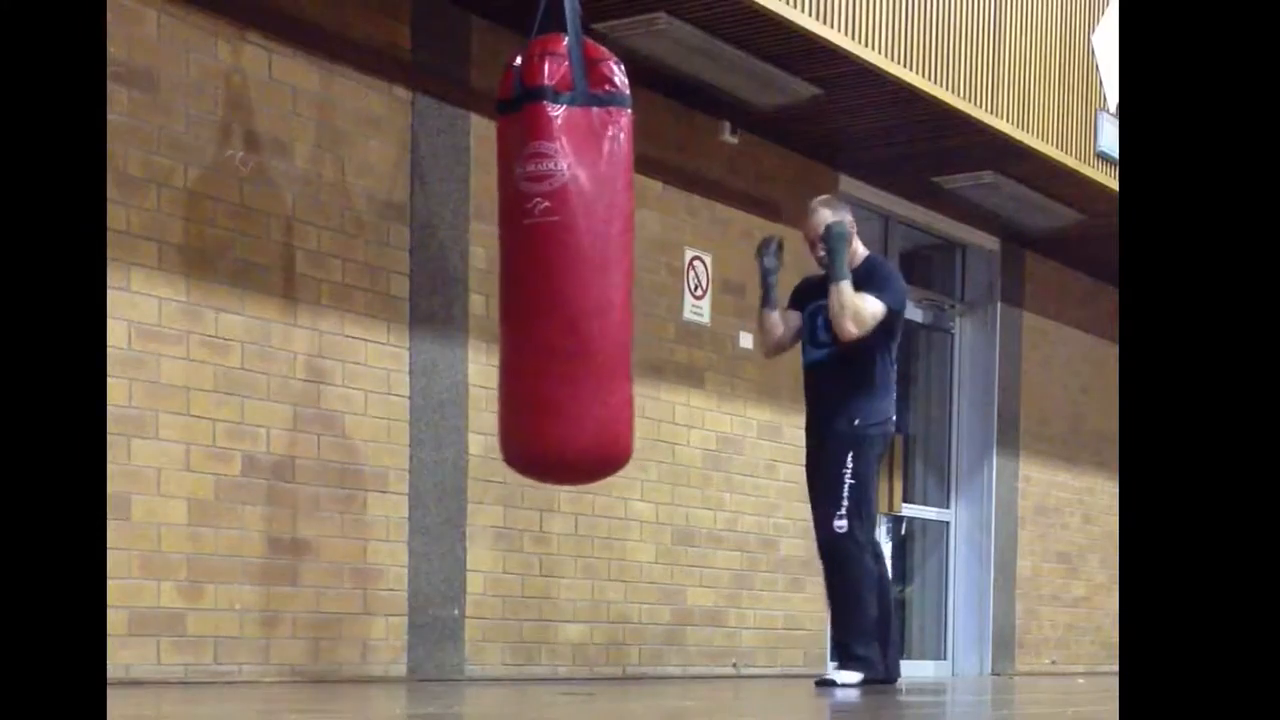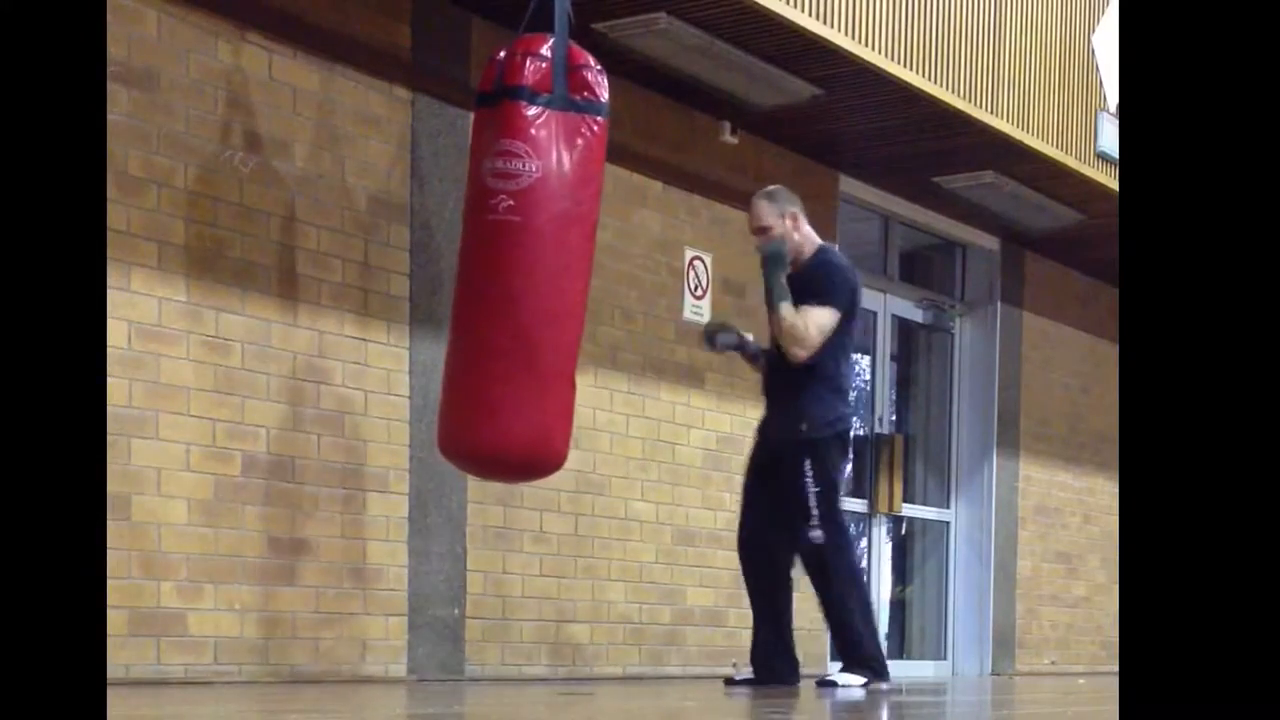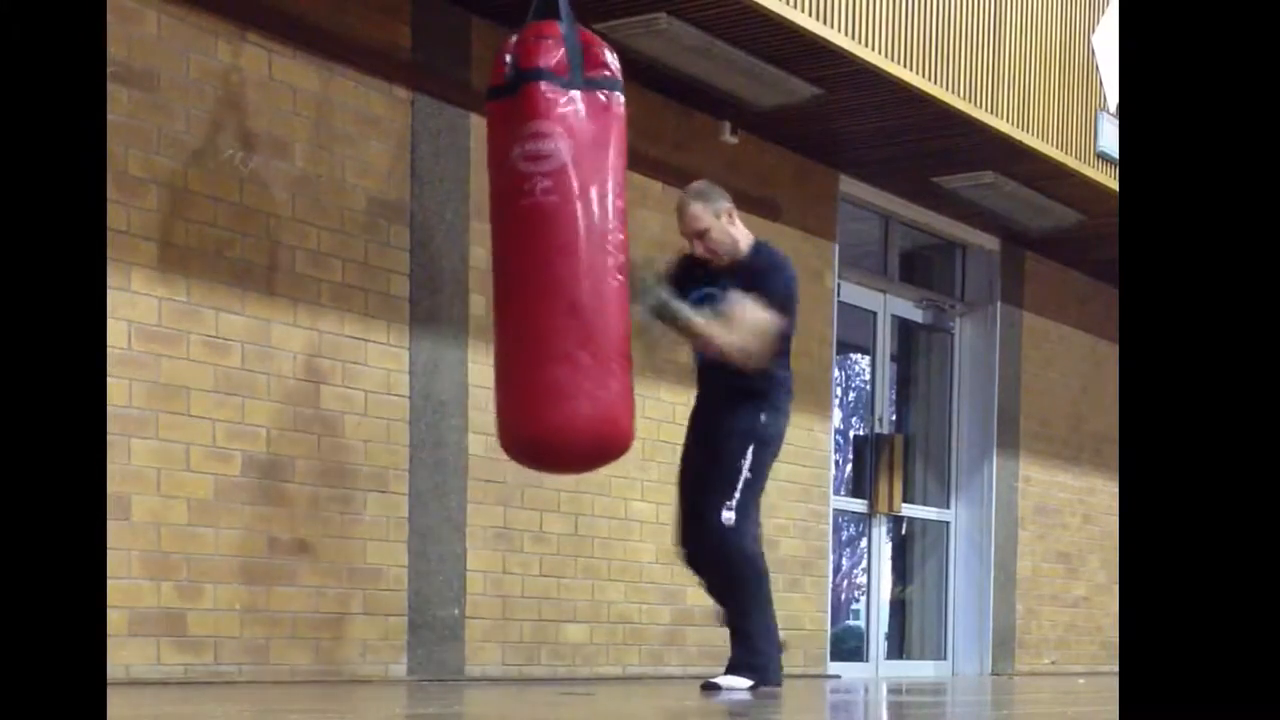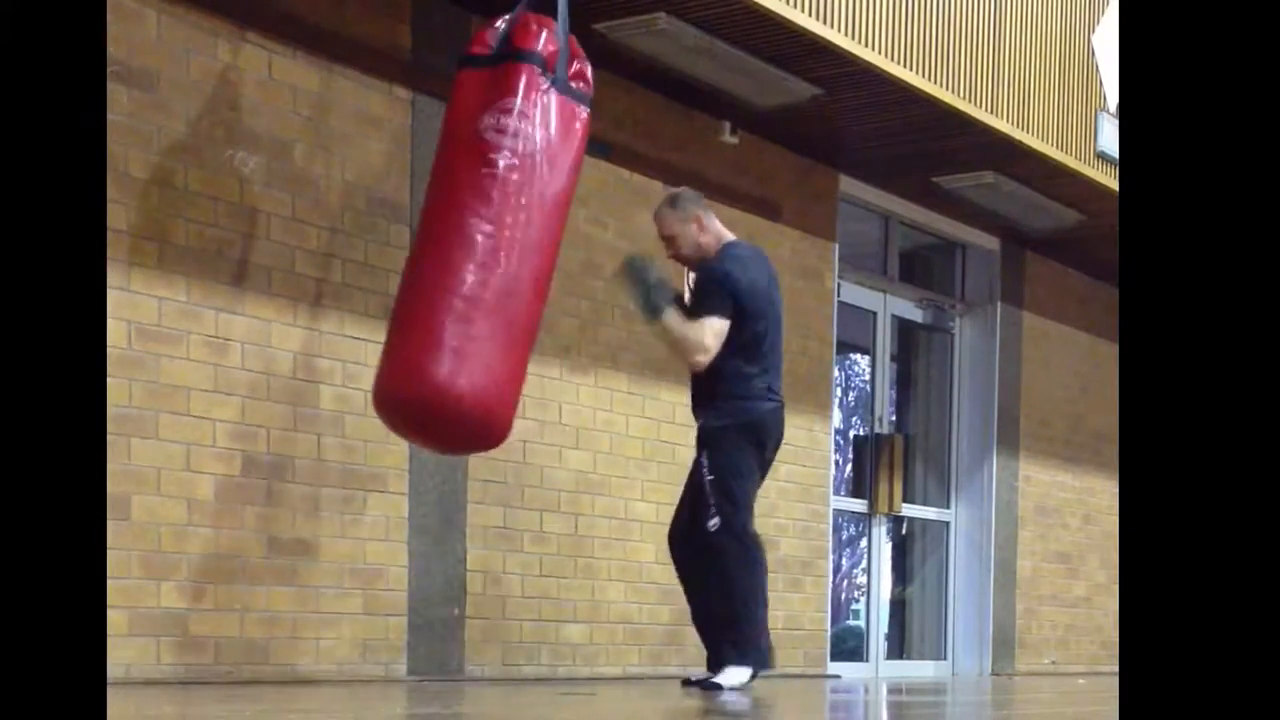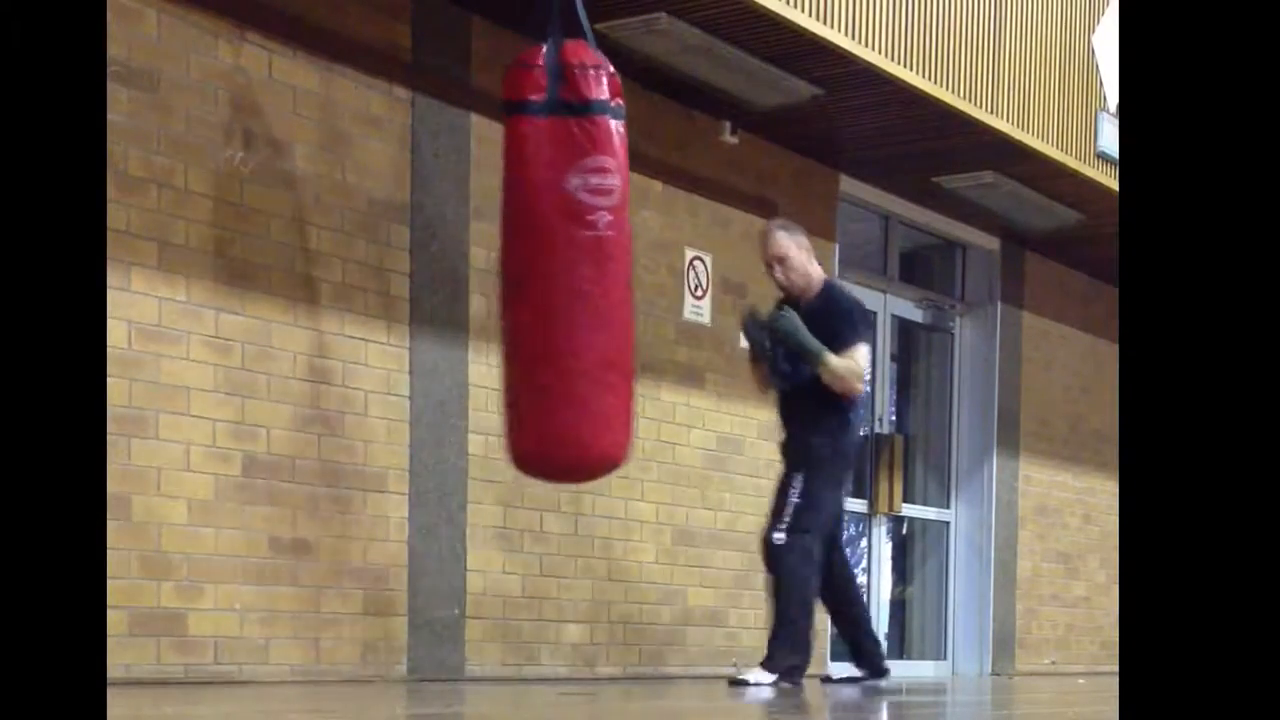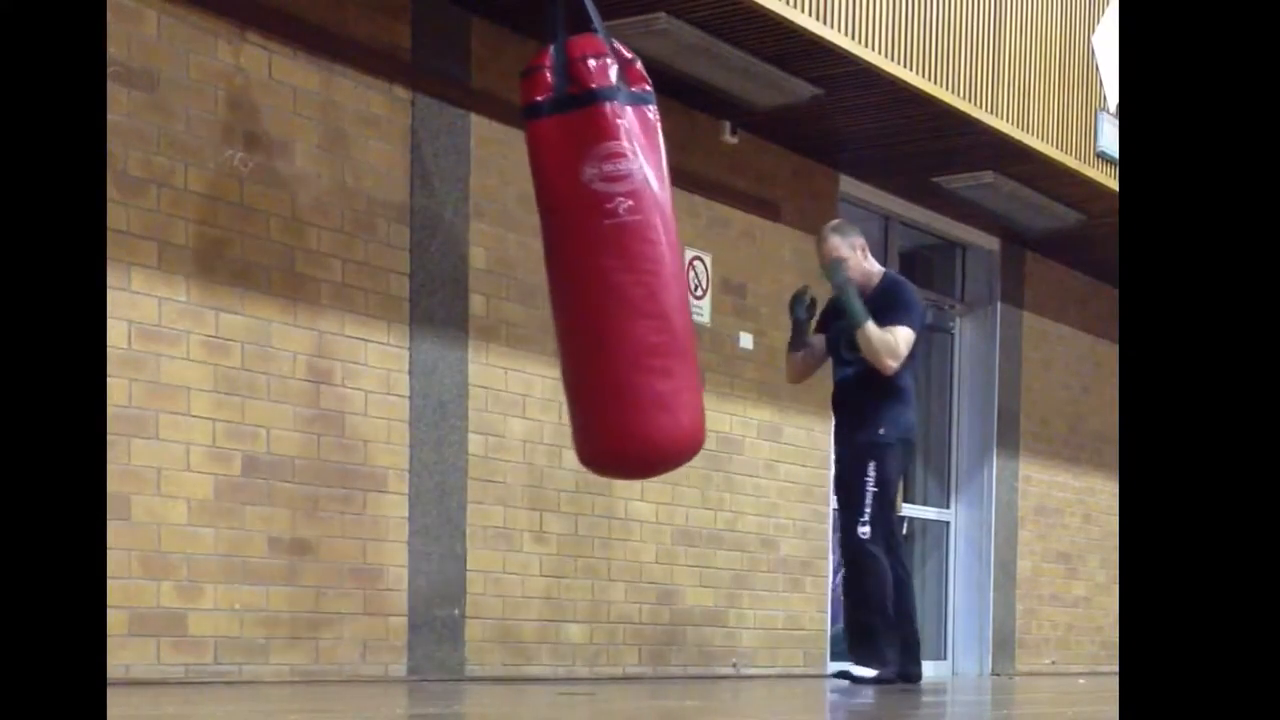
dt=0.7s
person 1, frame 1
left shoulder: (880, 277)
right shoulder: (811, 287)
left elbow: (849, 326)
right elbow: (772, 343)
left wrist: (840, 259)
right wrist: (768, 280)
left hip: (858, 426)
right hip: (823, 427)
left knee: (842, 535)
right knee: (853, 542)
left ankle: (861, 657)
right ankle: (881, 657)
person 1, frame 2
left shoulder: (828, 271)
right shoulder: (794, 277)
left elbow: (799, 345)
left wrist: (773, 279)
right wrist: (741, 345)
left hip: (814, 428)
right hip: (783, 427)
left knee: (823, 543)
right knee: (759, 544)
left ankle: (865, 662)
right ankle: (774, 663)
person 1, frame 3
left shoulder: (770, 269)
right shoulder: (693, 266)
left elbow: (739, 347)
left wrist: (674, 309)
right wrist: (655, 307)
left hip: (753, 416)
right hip: (709, 416)
left knee: (726, 529)
right knee: (699, 539)
left ankle: (755, 662)
right ankle: (760, 648)
person 1, frame 4
left shoulder: (718, 273)
right shoulder: (751, 261)
left elbow: (699, 352)
left wrist: (655, 301)
right wrist: (670, 308)
left hip: (732, 421)
right hip: (760, 416)
left knee: (726, 533)
right knee: (690, 536)
left ankle: (746, 653)
right ankle: (726, 657)
person 1, frame 5
left shoulder: (843, 307)
right shoulder: (785, 310)
left elbow: (855, 382)
right elbow: (768, 383)
left wrist: (806, 346)
right wrist: (759, 350)
left hip: (826, 446)
right hip: (804, 444)
left knee: (786, 545)
right knee: (823, 552)
left ankle: (785, 660)
right ankle: (869, 657)
person 1, frame 6
left shoulder: (899, 294)
right shoulder: (837, 307)
left elbow: (889, 357)
right elbow: (796, 373)
left wrist: (851, 303)
right wrist: (800, 326)
left hip: (883, 432)
right hip: (854, 434)
left knee: (862, 540)
right knee: (881, 546)
left ankle: (876, 653)
right ankle: (902, 659)
